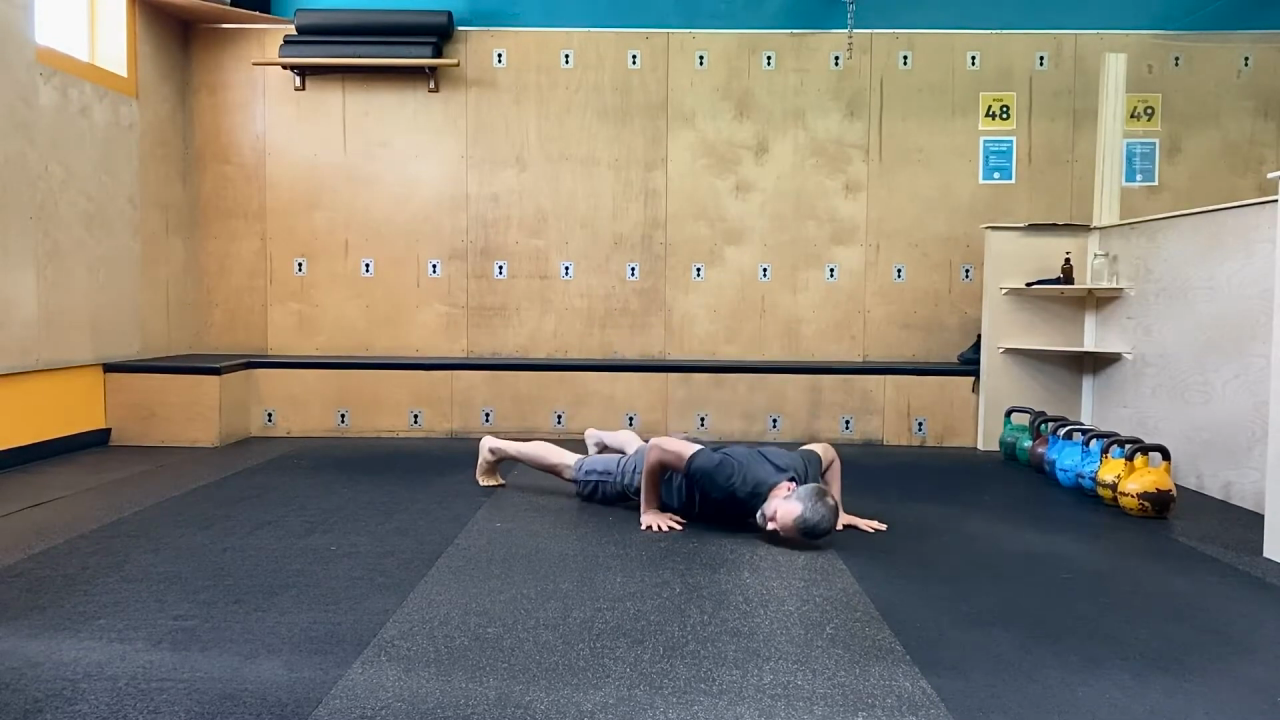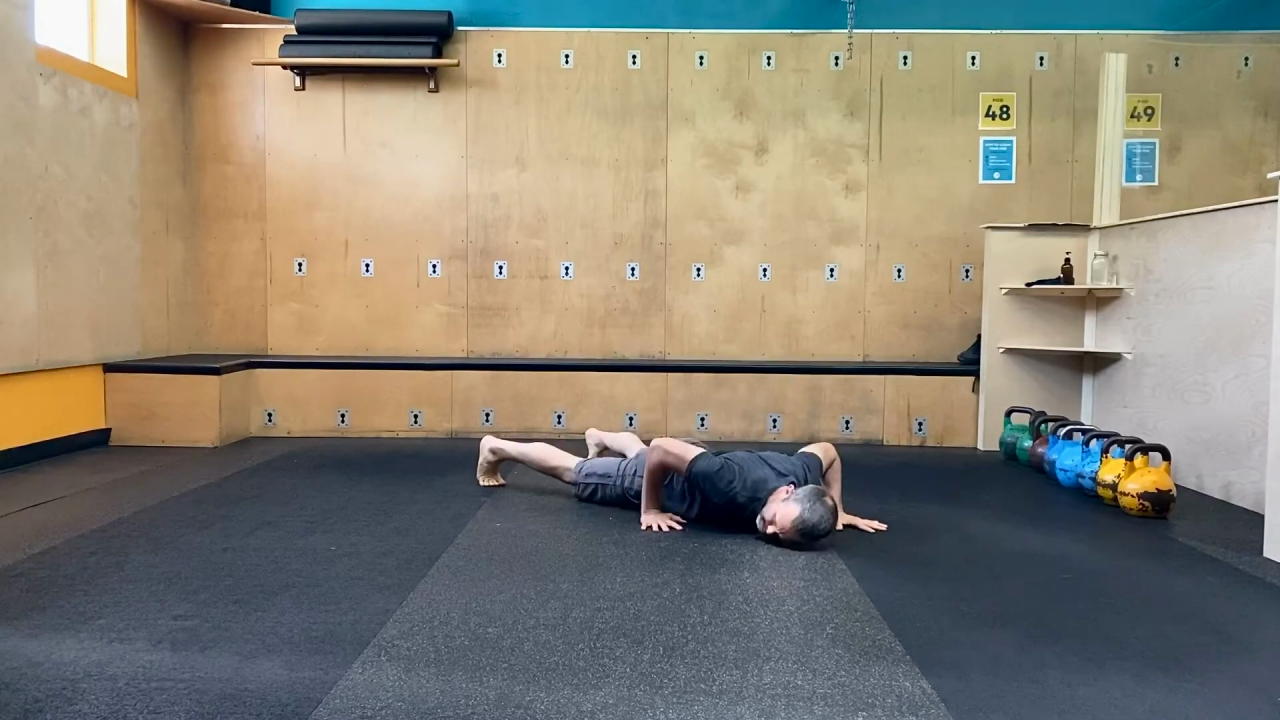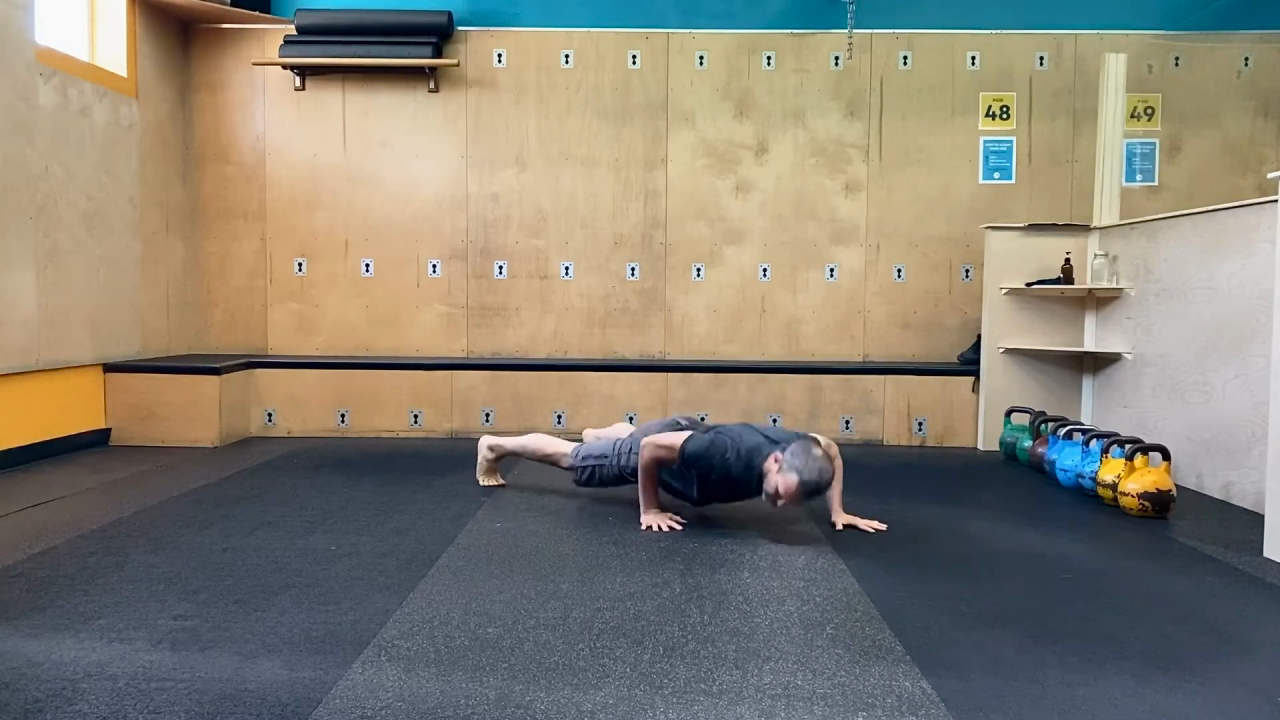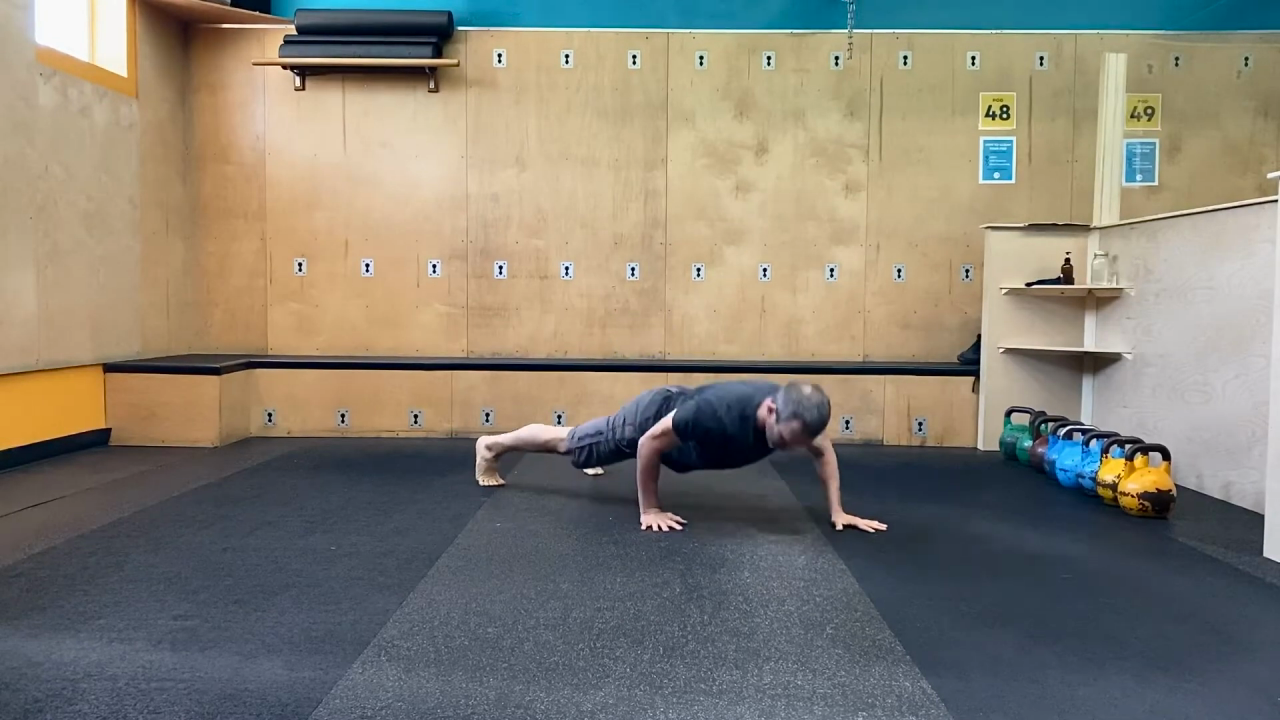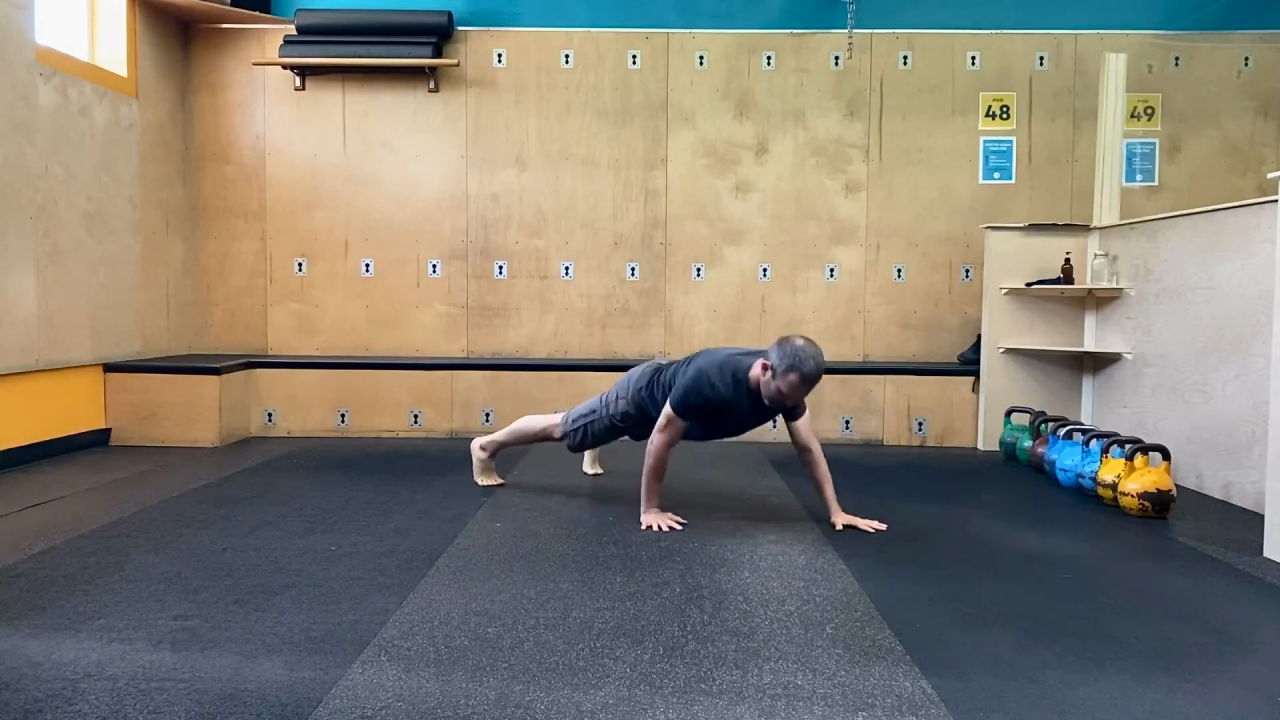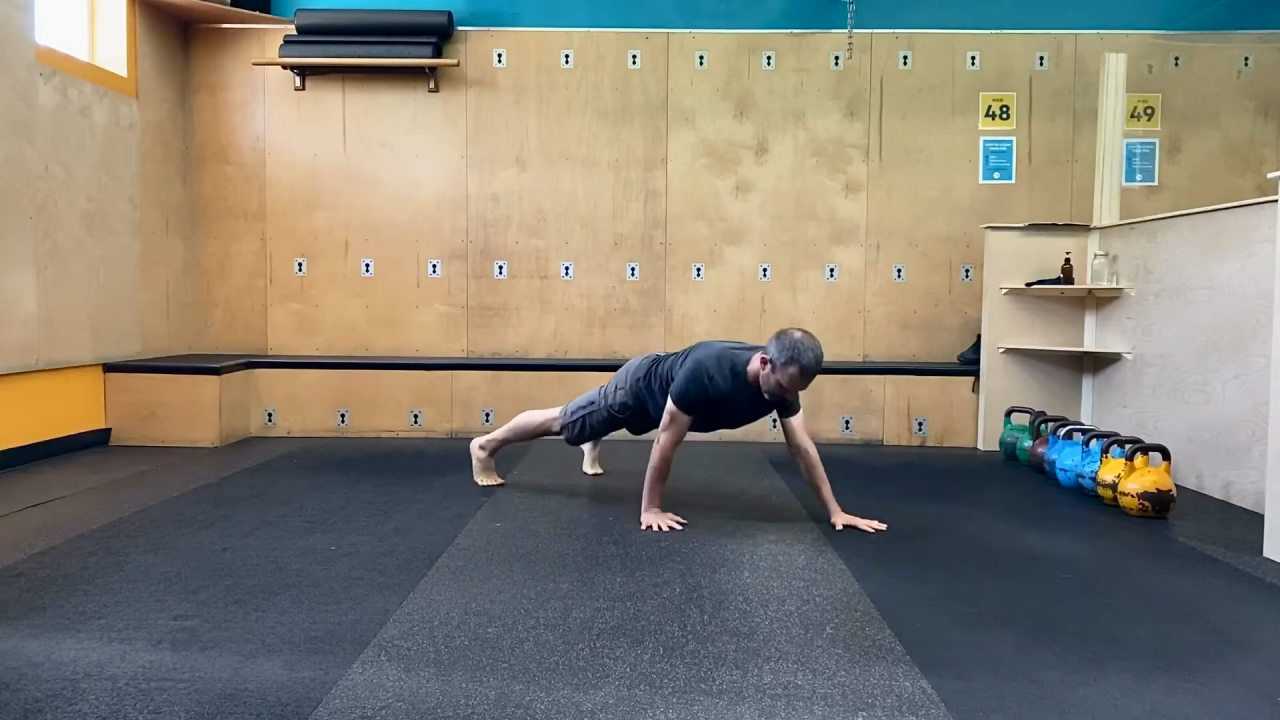
dt=0.2s
person 1, frame 1
left shoulder: (804, 467)
right shoulder: (737, 480)
left elbow: (828, 451)
right elbow: (659, 449)
left wrist: (837, 512)
right wrist: (648, 510)
left hip: (688, 457)
right hip: (658, 467)
left knee: (634, 446)
right knee: (572, 468)
left ankle: (598, 437)
right ankle: (495, 448)
person 1, frame 2
left shoulder: (803, 471)
right shoulder: (737, 487)
left elbow: (828, 449)
right elbow: (660, 448)
left wrist: (838, 511)
right wrist: (649, 511)
left hip: (689, 462)
right hip: (656, 475)
left knee: (634, 449)
right knee: (572, 471)
left ankle: (599, 437)
right ankle: (497, 447)
person 1, frame 3
left shoulder: (800, 450)
right shoulder: (730, 458)
left elbow: (831, 448)
right elbow: (651, 446)
left wrist: (838, 511)
right wrist: (648, 510)
left hip: (690, 435)
right hip: (658, 445)
right knee: (568, 457)
left ankle: (595, 435)
right ankle: (495, 445)
person 1, frame 4
left shoulder: (792, 419)
right shoulder: (720, 414)
left elbow: (824, 449)
right elbow: (648, 443)
left wrist: (837, 511)
right wrist: (649, 510)
left hip: (682, 409)
right hip: (653, 416)
right knee: (565, 442)
left ankle: (592, 425)
right ankle: (492, 446)
person 1, frame 5
left shoulder: (784, 385)
right shoulder: (711, 379)
left elbow: (808, 447)
right elbow: (660, 440)
left wrist: (836, 512)
right wrist: (649, 509)
left hip: (670, 399)
right hip: (641, 396)
right knee: (562, 428)
left ankle: (590, 452)
right ankle: (486, 446)
person 1, frame 6
left shoulder: (782, 380)
right shoulder: (708, 371)
left elbow: (801, 445)
right elbow: (667, 439)
left wrist: (835, 512)
right wrist: (650, 509)
left hip: (665, 397)
right hip: (638, 387)
right knee: (561, 423)
left ankle: (590, 446)
right ankle: (485, 446)
